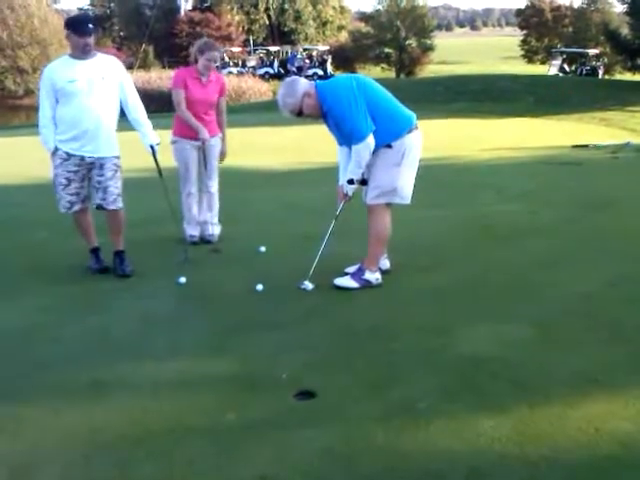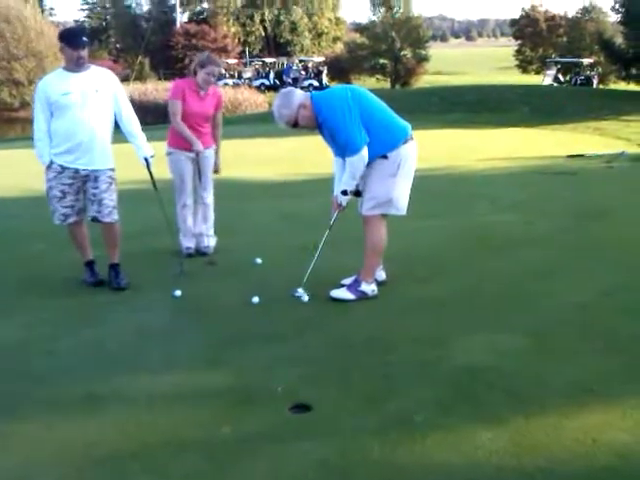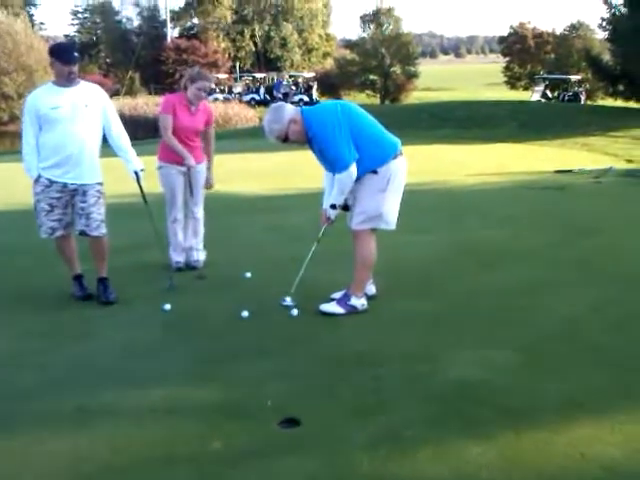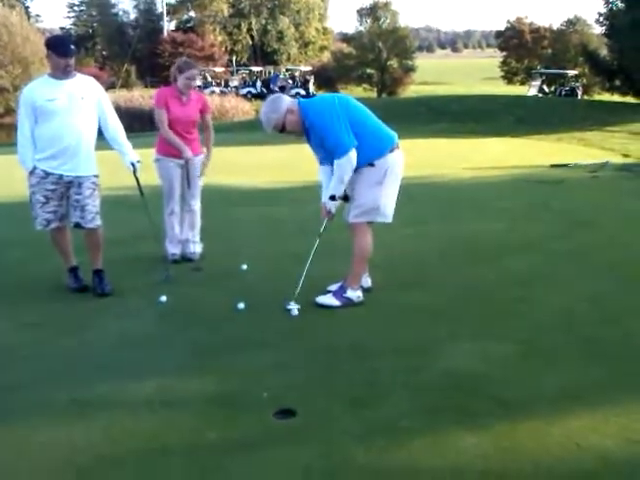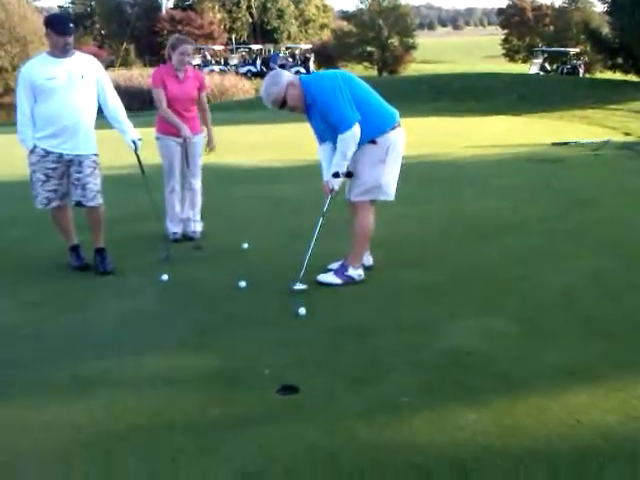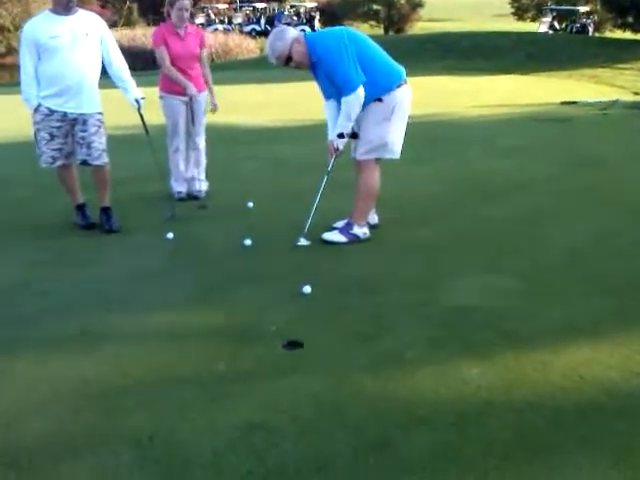
dt=0.3s
person 1, frame 1
left shoulder: (112, 65)
right shoulder: (53, 71)
left elbow: (132, 103)
right elbow: (46, 113)
left wrist: (149, 135)
right wrist: (51, 146)
left hip: (106, 150)
right hip: (69, 152)
left knee: (113, 204)
right knee: (77, 206)
left ankle: (119, 254)
right ankle: (94, 252)
person 1, frame 2
left shoulder: (106, 78)
right shoulder: (47, 85)
left elbow: (126, 116)
right elbow: (41, 127)
left wrist: (143, 147)
right wrist: (46, 160)
left hip: (100, 163)
right hip: (63, 165)
left knee: (109, 216)
right knee: (72, 218)
left ankle: (115, 267)
right ankle: (89, 265)
person 1, frame 3
left shoulder: (95, 93)
right shoulder: (36, 99)
left elbow: (115, 130)
right elbow: (29, 140)
left wrist: (132, 161)
right wrist: (34, 174)
left hip: (88, 178)
right hip: (51, 179)
left knee: (97, 230)
right knee: (60, 232)
left ankle: (103, 281)
right ankle: (77, 278)
person 1, frame 4
left shoulder: (91, 86)
right shoulder: (32, 91)
left elbow: (110, 123)
right elbow: (25, 133)
left wrist: (128, 153)
right wrist: (29, 166)
left hip: (84, 170)
right hip: (46, 171)
left knee: (92, 223)
right knee: (56, 223)
left ankle: (98, 273)
right ankle: (72, 271)
person 1, frame 5
left shoulder: (90, 64)
right shoulder: (31, 70)
left elbow: (110, 101)
right elbow: (24, 111)
left wrist: (129, 131)
right wrist: (28, 144)
left hip: (84, 148)
right hip: (47, 150)
left knee: (93, 201)
right knee: (57, 202)
left ankle: (100, 250)
right ankle: (73, 248)
person 1, frame 6
left shoulder: (94, 22)
right shoulder: (33, 28)
left elbow: (115, 60)
right elbow: (27, 70)
left wrist: (132, 90)
right wrist: (33, 102)
left hip: (88, 107)
right hip: (51, 109)
left knee: (99, 160)
right knee: (62, 161)
left ankle: (106, 210)
right ankle: (80, 208)
person 2, frame 1
left shoulder: (338, 95)
right shoulder: (327, 101)
left elbow: (364, 141)
right elbow: (346, 142)
left wrist: (352, 180)
right wrist: (343, 181)
left hip: (398, 141)
right hip: (386, 143)
left knee: (378, 204)
right knee: (376, 202)
left ankle: (370, 272)
right ankle: (379, 259)
person 2, frame 2
left shoulder: (333, 106)
right shoulder: (324, 110)
left elbow: (358, 154)
right elbow: (342, 152)
left wrist: (345, 191)
right wrist: (338, 191)
left hip: (394, 151)
right hip: (382, 153)
left knee: (373, 215)
right knee: (371, 213)
left ankle: (366, 283)
right ankle: (375, 270)
person 2, frame 3
left shoulder: (323, 122)
right shoulder: (314, 126)
left elbow: (346, 170)
right elbow: (333, 167)
left wrist: (334, 205)
right wrist: (327, 204)
left hip: (383, 167)
right hip: (372, 169)
left knee: (363, 230)
right knee: (361, 228)
left ankle: (356, 297)
right ankle: (365, 285)
person 2, frame 4
left shoulder: (321, 112)
right shoulder: (311, 120)
left elbow: (346, 157)
right elbow: (326, 161)
left wrist: (334, 196)
right wrist: (326, 198)
left hip: (380, 160)
right hip: (368, 162)
left knee: (360, 222)
right knee: (357, 221)
left ankle: (352, 290)
right ankle: (360, 277)
person 2, frame 5
left shoulder: (324, 87)
right shoulder: (311, 100)
left elbow: (350, 131)
right elbow: (326, 140)
left wrist: (337, 172)
right wrist: (327, 177)
left hip: (382, 138)
right hip: (367, 141)
left knee: (362, 202)
right knee: (357, 200)
left ankle: (353, 268)
right ankle: (361, 256)
person 2, frame 6
left shoulder: (329, 45)
right shoulder: (316, 56)
left elbow: (354, 93)
right elbow: (331, 97)
left wrist: (341, 133)
right wrist: (333, 135)
left hip: (388, 96)
right hip: (373, 99)
left knee: (367, 161)
right knee: (363, 159)
left ankle: (358, 227)
right ankle: (366, 214)
person 3, frame 1
left shoulder: (219, 81)
right shoulder: (181, 75)
left elbow: (221, 113)
right elbow: (180, 108)
left wrist: (223, 141)
right wrist: (199, 129)
left hip: (211, 138)
right hip: (185, 139)
left knee: (210, 184)
right knee: (189, 185)
left ankle: (210, 228)
right ankle: (192, 229)
person 3, frame 2
left shoulder: (216, 94)
right shoulder: (179, 86)
left elbow: (216, 127)
right elbow: (175, 119)
left wrist: (217, 155)
right wrist: (194, 141)
left hip: (206, 149)
right hip: (180, 150)
left knee: (205, 195)
right knee: (184, 197)
left ankle: (205, 239)
right ankle: (187, 241)
person 3, frame 3
left shoulder: (206, 110)
right shoulder: (170, 101)
left elbow: (209, 142)
right elbow: (166, 134)
left wrist: (209, 171)
right wrist: (185, 155)
left hip: (197, 164)
right hip: (170, 164)
left knee: (196, 209)
right knee: (175, 210)
left ankle: (195, 253)
right ankle: (177, 255)
person 3, frame 4
left shoulder: (200, 99)
right shoulder: (162, 95)
left elbow: (208, 129)
right elbow: (163, 128)
left wrist: (208, 156)
right wrist: (183, 148)
left hip: (195, 156)
right hip: (168, 157)
left knee: (193, 202)
right knee: (172, 202)
left ankle: (192, 245)
right ankle: (173, 247)
person 3, frame 5
left shoulder: (197, 76)
right shoulder: (159, 74)
left elbow: (204, 108)
right elbow: (162, 108)
left wrist: (210, 134)
right wrist: (181, 127)
left hip: (195, 135)
right hip: (169, 136)
left knee: (193, 180)
right knee: (173, 181)
left ankle: (193, 224)
right ankle: (174, 226)
person 3, frame 6
left shoulder: (198, 33)
right shoulder: (160, 32)
left elbow: (204, 66)
right elbow: (166, 67)
left wrist: (212, 94)
right wrist: (186, 85)
left hip: (198, 93)
right hip: (172, 95)
left knee: (197, 140)
right knee: (177, 140)
left ankle: (197, 183)
right ankle: (179, 185)
